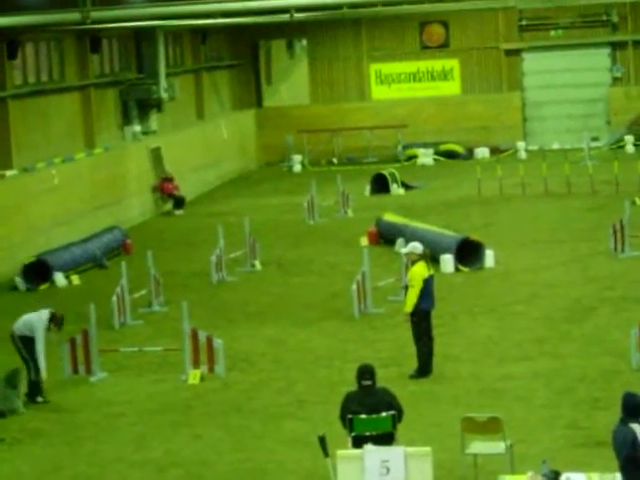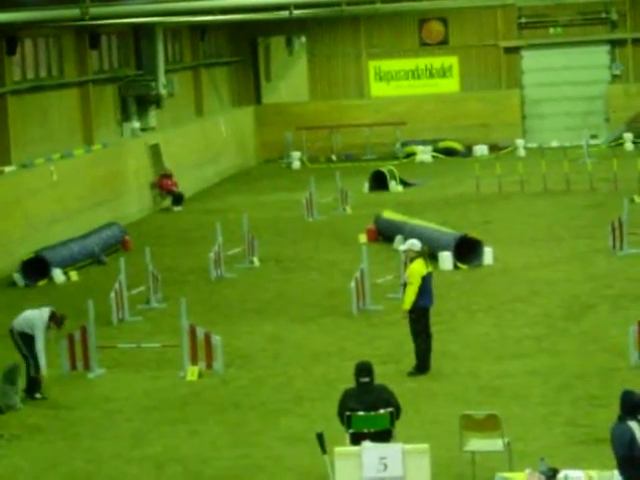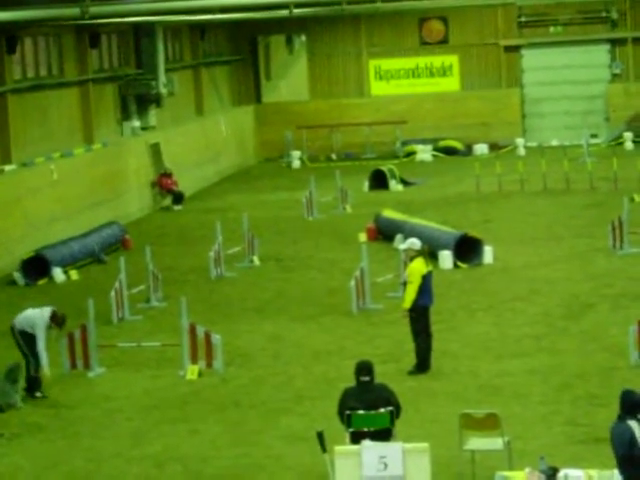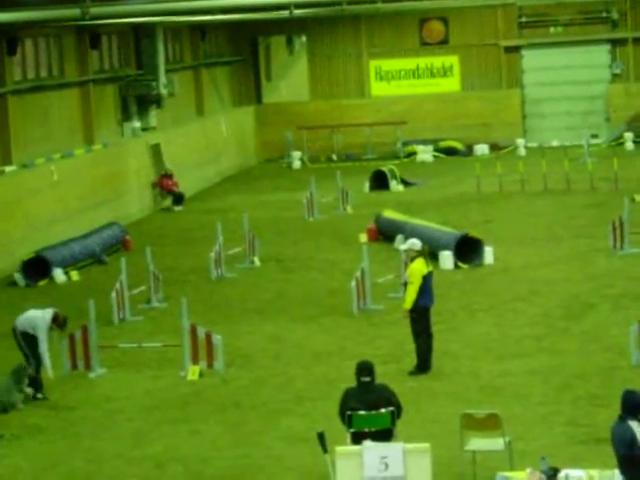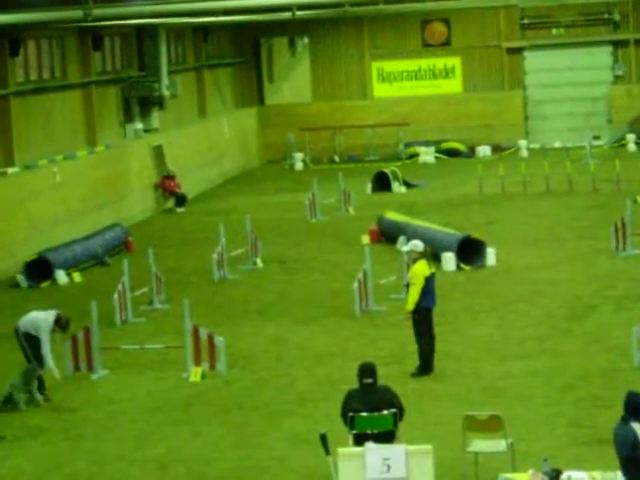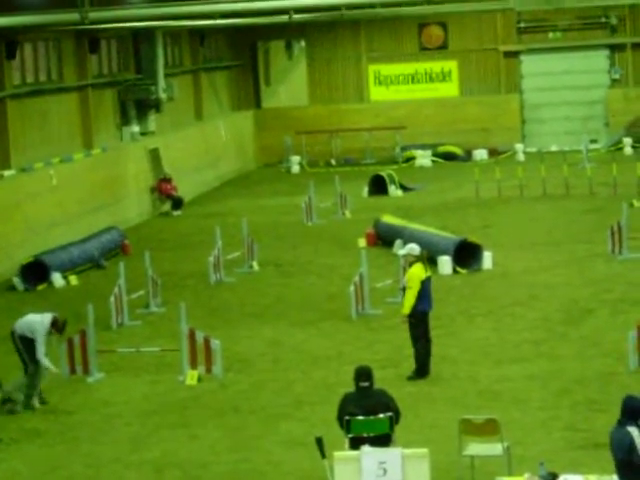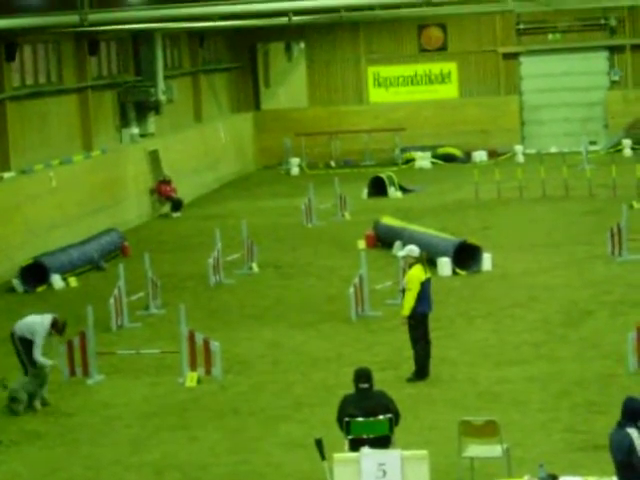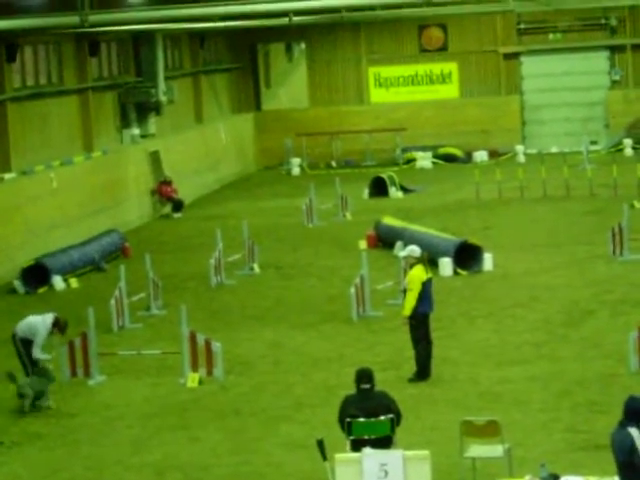
dt=0.1s
person 1, frame 1
left shoulder: (416, 270)
right shoulder: (426, 266)
left elbow: (413, 292)
left wrist: (407, 310)
left hip: (419, 308)
right hip: (427, 306)
left knee: (420, 339)
right knee: (427, 337)
left ankle: (423, 370)
right ankle: (427, 367)
person 1, frame 2
left shoulder: (414, 268)
right shoulder: (424, 263)
left elbow: (412, 290)
left wrist: (406, 307)
left hip: (417, 305)
right hip: (425, 303)
left knee: (418, 336)
right knee: (425, 334)
left ankle: (421, 367)
right ankle: (425, 364)
person 1, frame 3
left shoulder: (414, 267)
right shoulder: (425, 262)
left elbow: (412, 288)
left wrist: (406, 306)
left hip: (417, 304)
right hip: (425, 302)
left knee: (419, 336)
right knee: (425, 333)
left ankle: (421, 366)
right ankle: (425, 363)
person 1, frame 4
left shoulder: (415, 267)
right shoulder: (425, 262)
left elbow: (412, 289)
left wrist: (407, 307)
left hip: (418, 305)
right hip: (426, 303)
left knee: (419, 336)
right knee: (426, 334)
left ankle: (422, 366)
right ankle: (426, 364)
person 1, frame 5
left shoulder: (418, 268)
right shoulder: (427, 264)
left elbow: (415, 290)
left wrist: (409, 308)
left hip: (420, 306)
right hip: (428, 304)
left knee: (422, 337)
right knee: (428, 335)
left ankle: (424, 368)
right ankle: (428, 365)
person 1, frame 6
left shoulder: (414, 272)
right shoulder: (423, 267)
left elbow: (411, 294)
left wrist: (405, 312)
left hip: (416, 310)
right hip: (424, 308)
left knee: (418, 341)
right knee: (424, 339)
left ankle: (420, 371)
right ankle: (424, 368)
person 1, frame 7
left shoulder: (413, 274)
right shoulder: (423, 269)
left elbow: (411, 296)
left wrist: (405, 313)
left hip: (416, 312)
right hip: (424, 309)
left knee: (418, 343)
right knee: (424, 340)
left ankle: (420, 373)
right ankle: (424, 370)
person 1, frame 8
left shoulder: (414, 274)
right shoulder: (424, 269)
left elbow: (412, 296)
left wrist: (406, 314)
left hip: (417, 312)
right hip: (425, 309)
left knee: (419, 343)
right knee: (425, 341)
left ankle: (421, 373)
right ankle: (426, 370)
